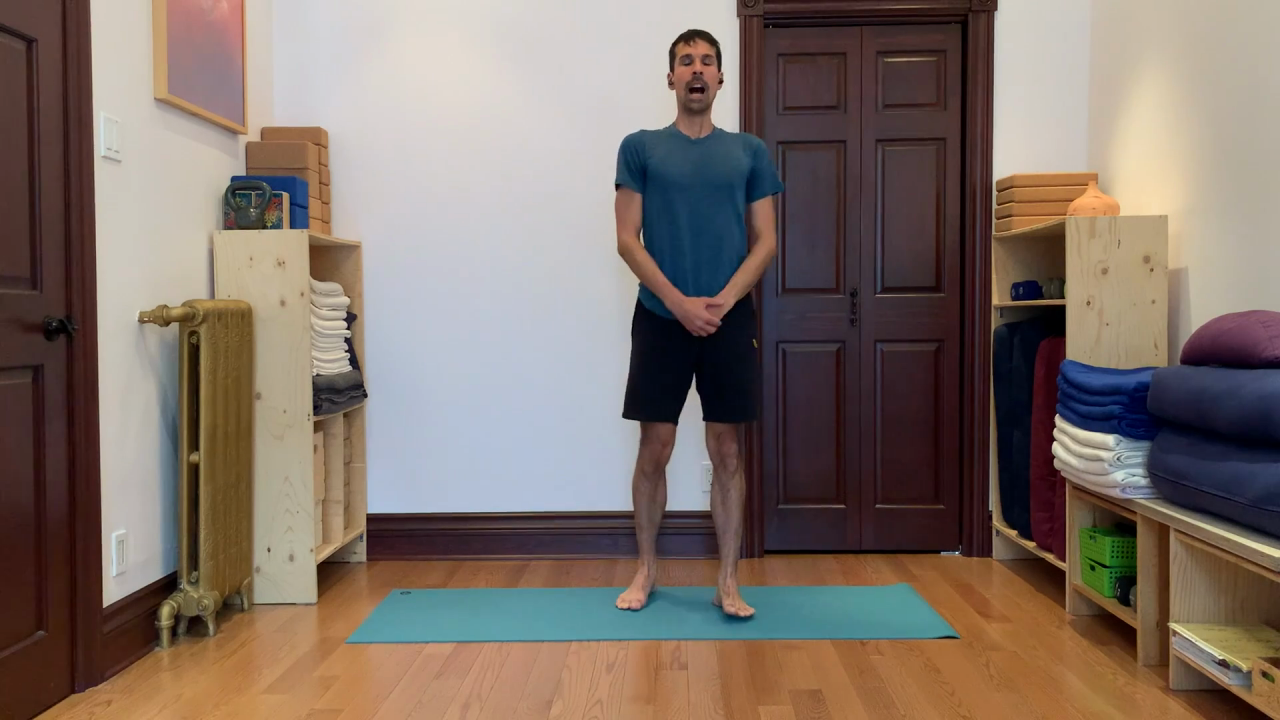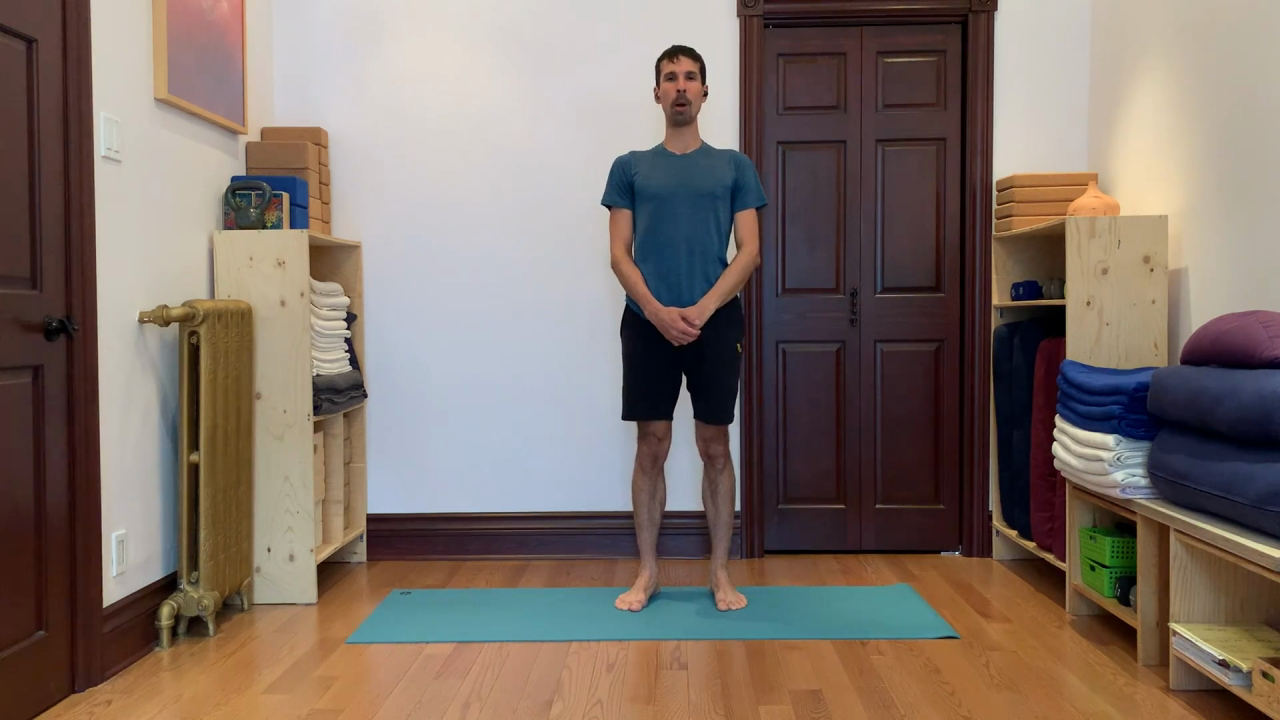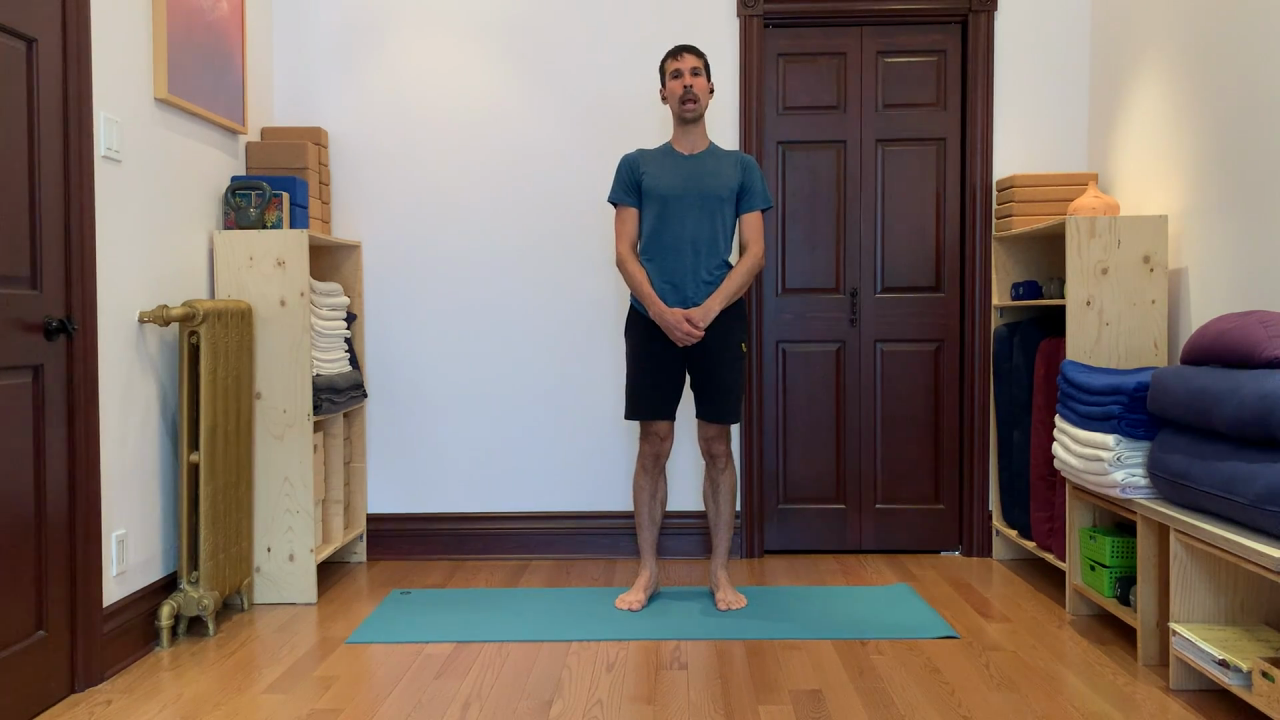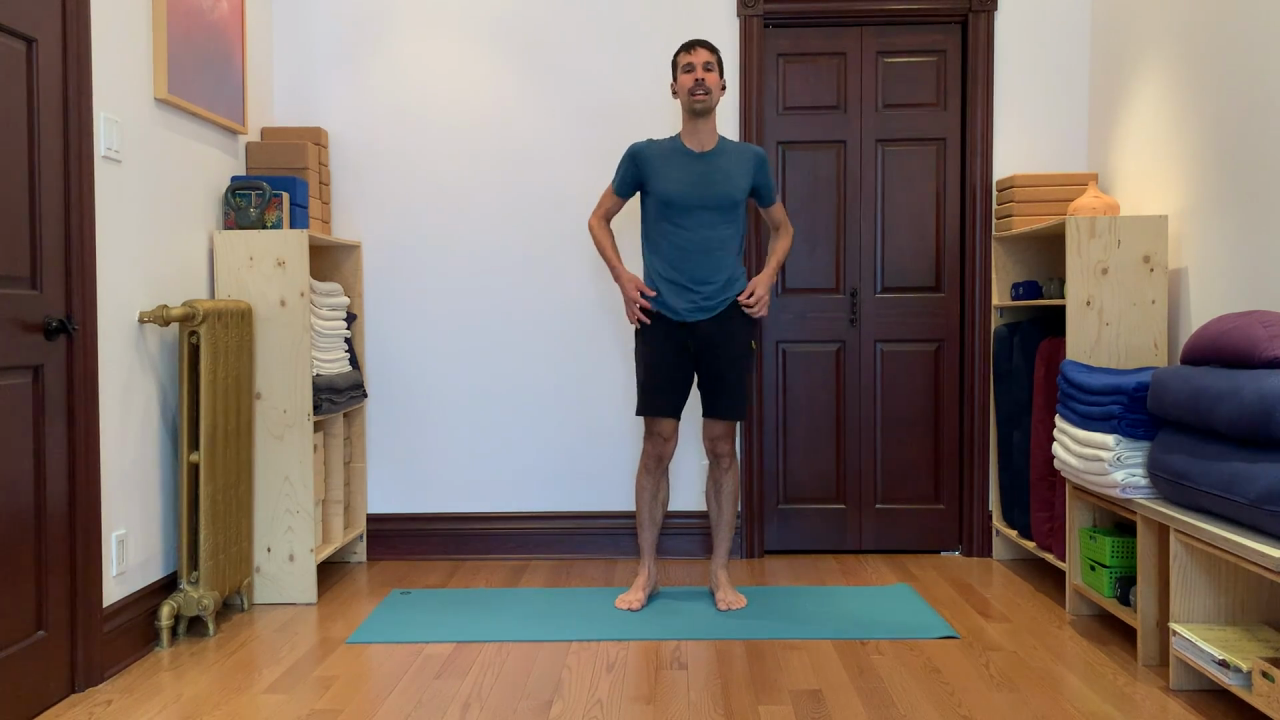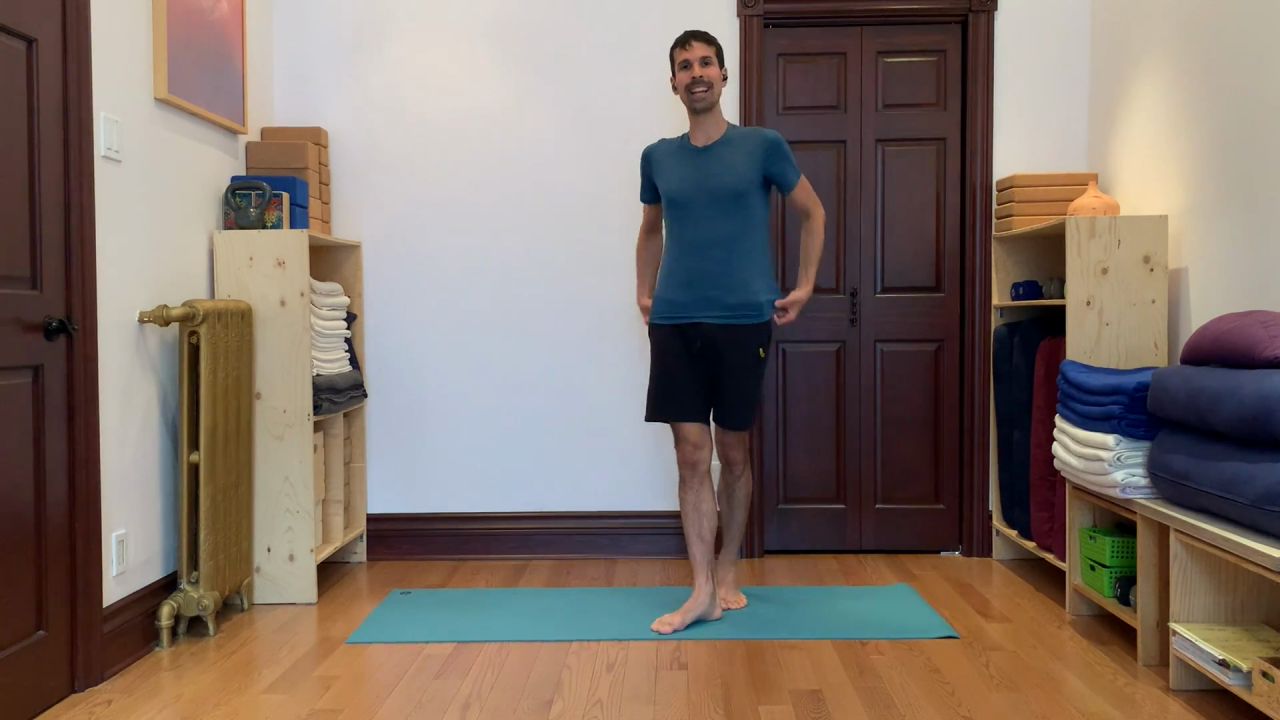
dt=1s
person 1, frame 1
left shoulder: (748, 151)
right shoulder: (640, 147)
left elbow: (766, 242)
right elbow: (628, 240)
left wrist: (722, 302)
right wrist: (679, 301)
left hip: (730, 319)
right hip: (660, 318)
left knee: (726, 452)
right knee: (653, 450)
left ankle: (728, 580)
right ankle: (646, 569)
person 1, frame 2
left shoulder: (733, 166)
right shoulder: (630, 167)
left elbow: (749, 252)
right elbow: (620, 254)
left wrist: (702, 309)
right wrist: (657, 311)
left hip: (716, 321)
right hip: (648, 322)
left knee: (715, 447)
right knee: (651, 447)
left ankle: (720, 571)
right ankle: (648, 571)
person 1, frame 3
left shoulder: (740, 167)
right shoulder: (637, 165)
left elbow: (753, 253)
right elbow: (626, 252)
left wrist: (706, 310)
right wrist: (662, 312)
left hip: (720, 322)
right hip: (652, 322)
left knee: (717, 447)
right knee: (653, 446)
left ankle: (720, 571)
right ankle: (647, 570)
person 1, frame 4
left shoulder: (751, 160)
right shoulder: (645, 156)
left elbow: (782, 228)
right elbow: (598, 220)
left wrist: (766, 277)
right wrist: (623, 277)
left hip: (728, 319)
right hip: (663, 320)
left knee: (722, 446)
right knee: (658, 445)
left ankle: (720, 571)
right ankle: (646, 570)
person 1, frame 5
left shoulder: (761, 145)
right shoulder: (657, 157)
left elbow: (813, 214)
left wrist: (803, 286)
right wrist: (645, 291)
left hip: (743, 321)
right hip: (674, 324)
left knee: (734, 454)
right knee: (691, 456)
left ankle: (728, 566)
right ankle: (702, 590)
